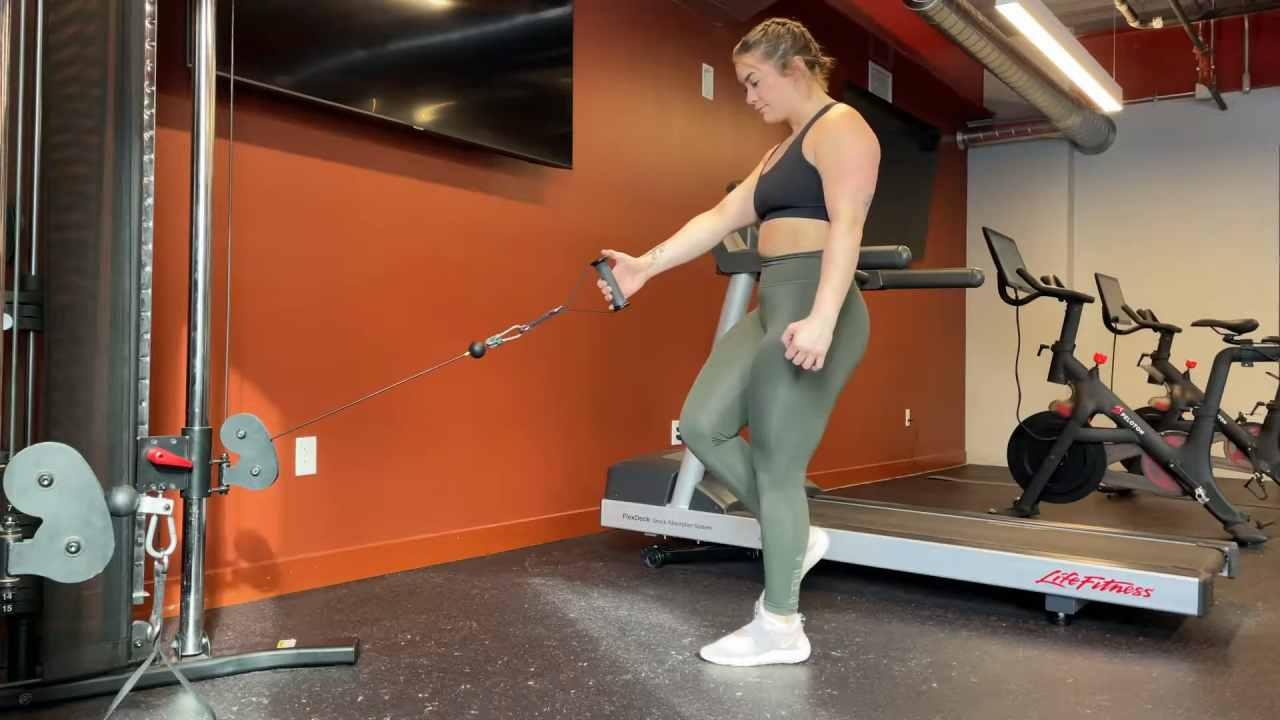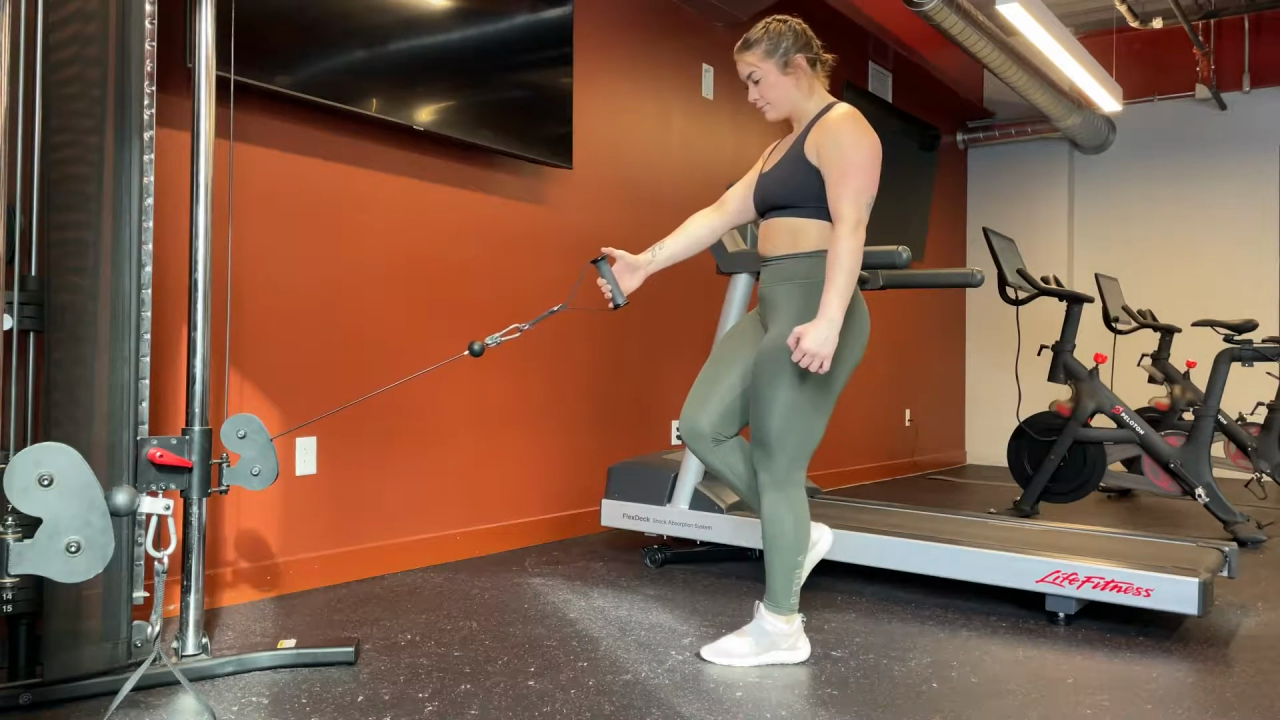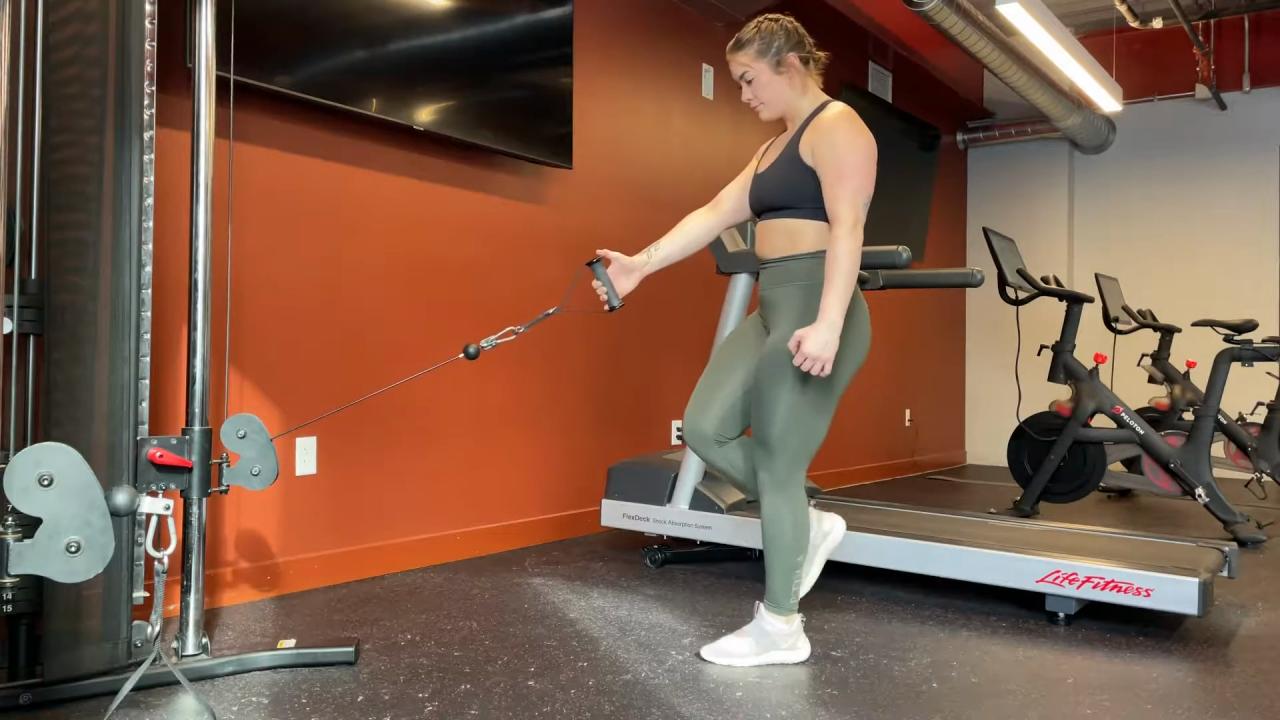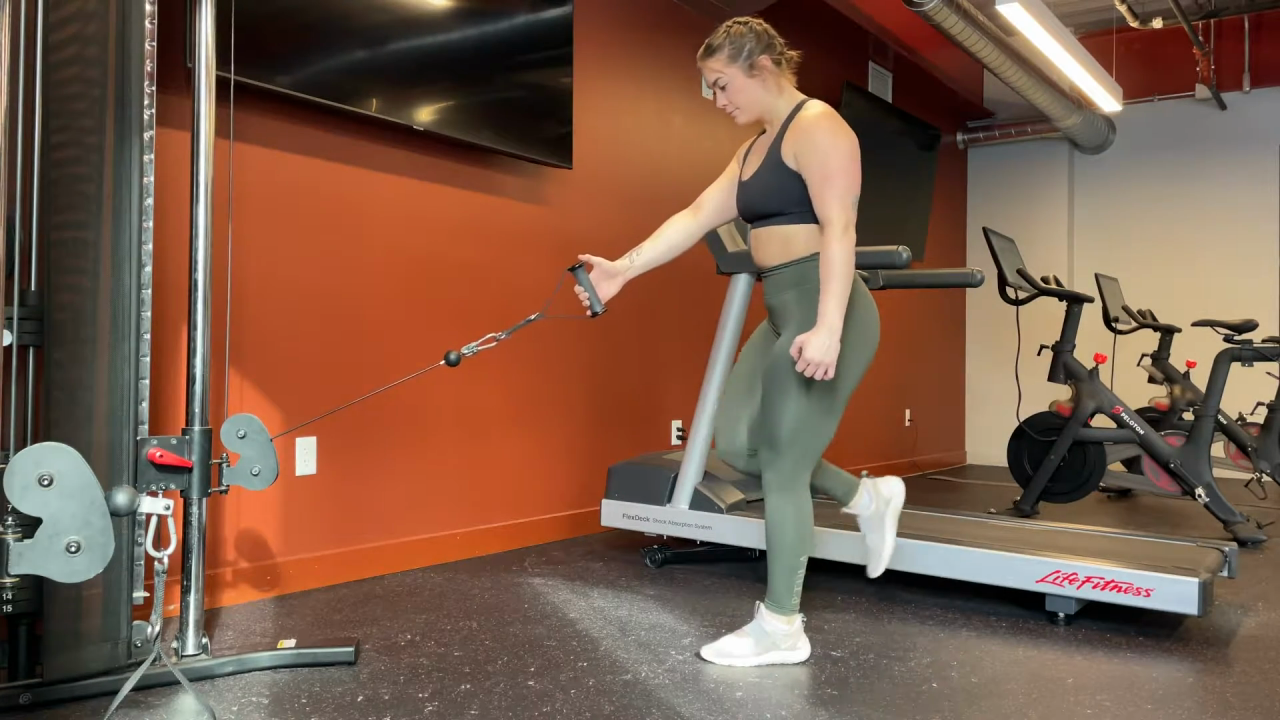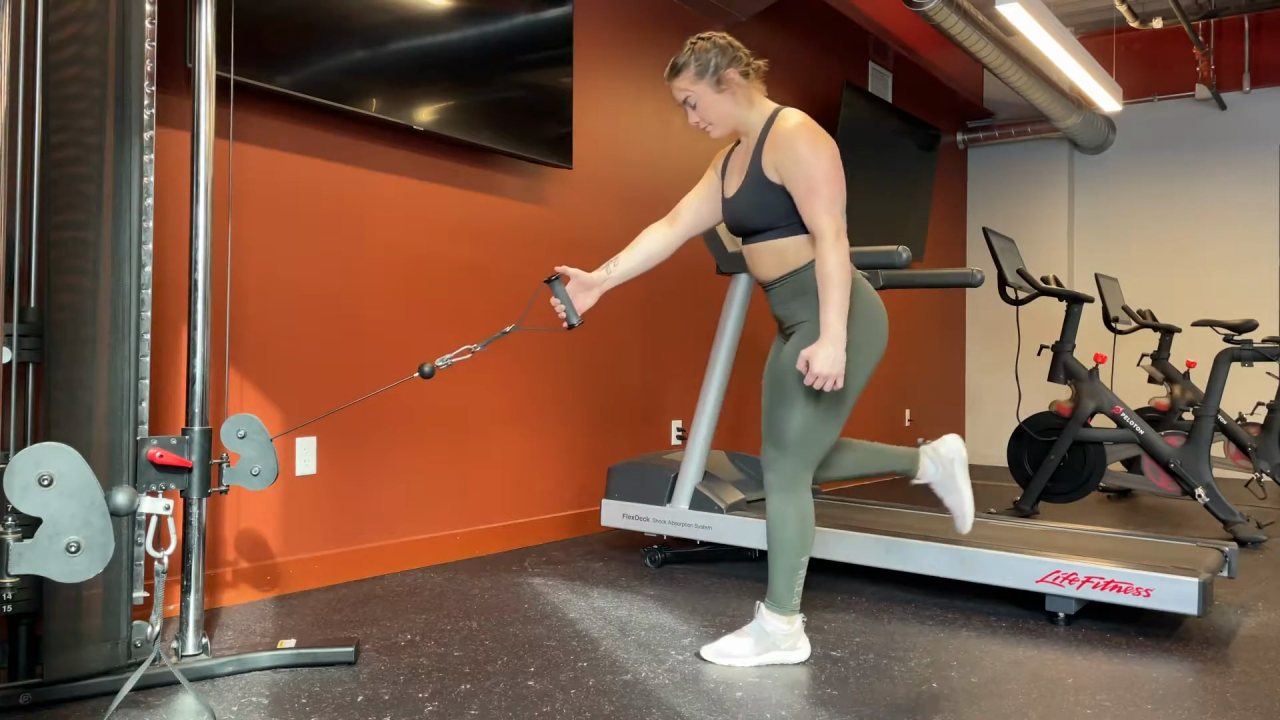
dt=0.2s
person 1, frame 1
left shoulder: (841, 127)
right shoulder: (785, 149)
left elbow: (847, 227)
right elbow: (721, 217)
left wrist: (821, 319)
right wrist: (646, 266)
left hip: (813, 313)
right hip: (772, 310)
left knee: (774, 466)
right knee: (702, 426)
left ankle: (780, 628)
right ankle: (793, 537)
person 1, frame 2
left shoulder: (843, 127)
right shoulder: (783, 147)
left elbow: (850, 228)
right elbow: (719, 214)
left wrist: (827, 321)
right wrist: (645, 263)
left hip: (813, 312)
right hip: (771, 309)
left knee: (775, 467)
right knee: (702, 426)
left ankle: (780, 629)
right ankle: (797, 534)
person 1, frame 3
left shoulder: (837, 126)
right shoulder: (776, 147)
left elbow: (847, 229)
right elbow: (714, 214)
left wrist: (828, 324)
right wrist: (639, 265)
left hip: (814, 315)
right hip: (773, 312)
left knee: (776, 465)
right knee: (706, 429)
left ankle: (780, 629)
right ankle: (806, 526)
person 1, frame 4
left shoulder: (817, 126)
right shoulder: (755, 148)
left elbow: (839, 230)
right elbow: (696, 217)
left wrist: (827, 328)
right wrist: (622, 270)
left hip: (823, 317)
right hip: (783, 316)
left knee: (781, 465)
right knee: (737, 444)
left ankle: (780, 629)
right ankle: (867, 495)
person 1, frame 5
left shoulder: (794, 137)
right shoulder: (730, 159)
left elbow: (831, 239)
right elbow: (670, 229)
left wrist: (832, 340)
right wrist: (597, 282)
left hip: (834, 322)
right hip: (795, 324)
left knee: (784, 466)
right knee: (791, 461)
left ankle: (781, 628)
right ankle: (926, 461)
